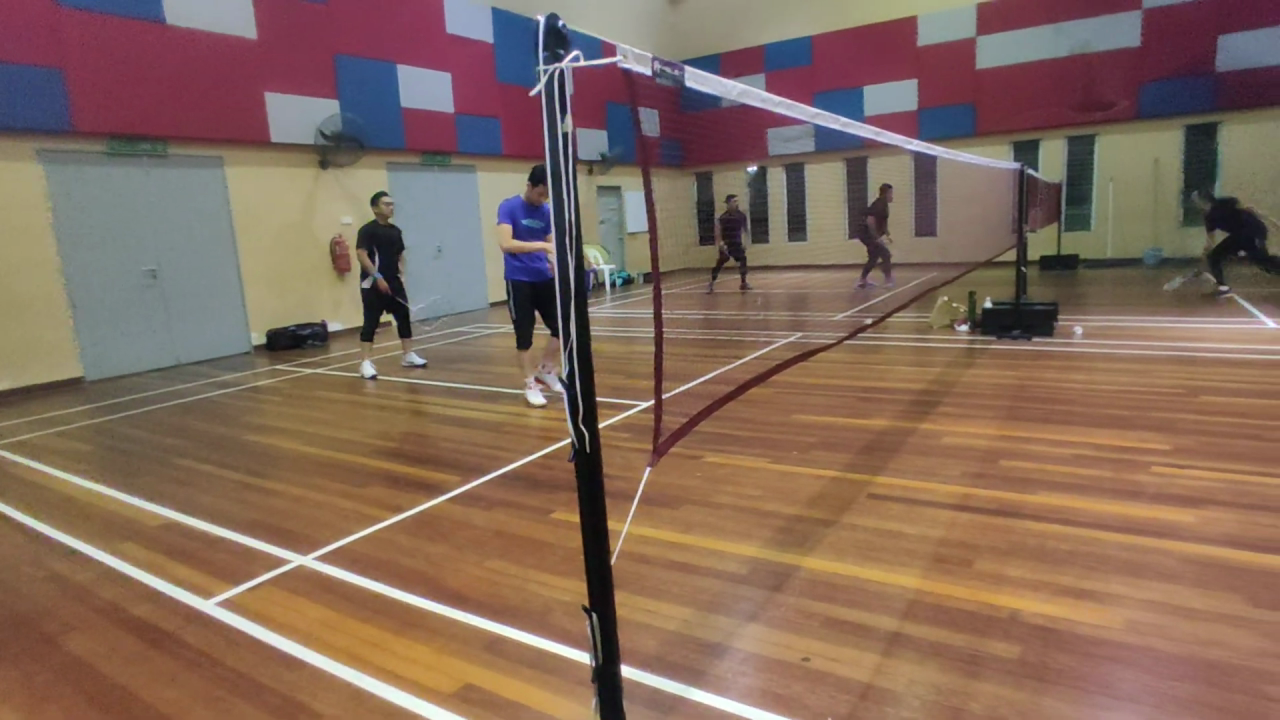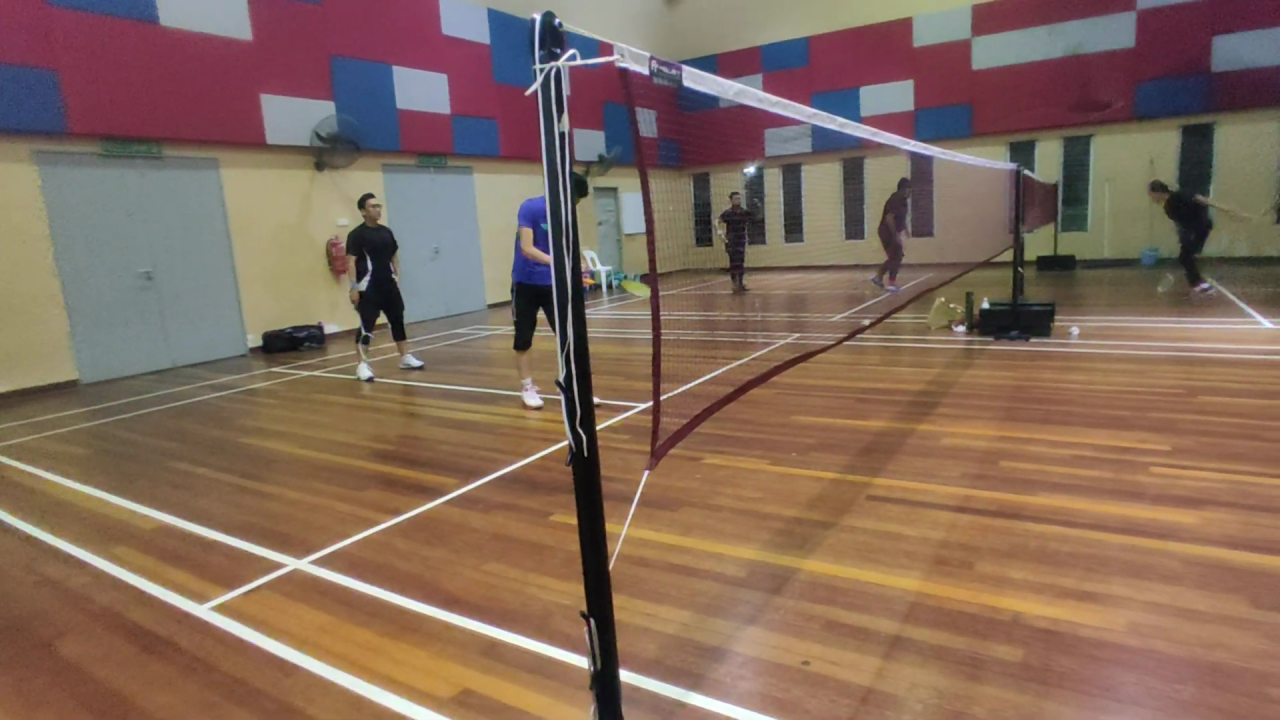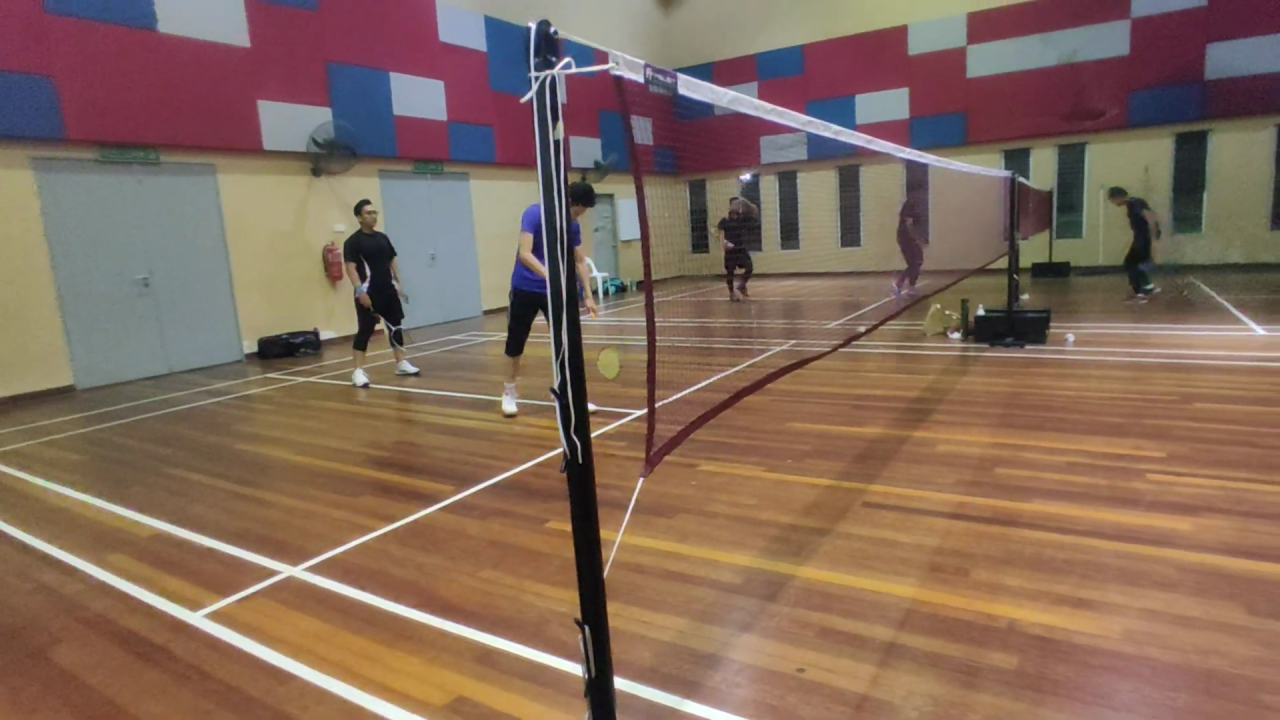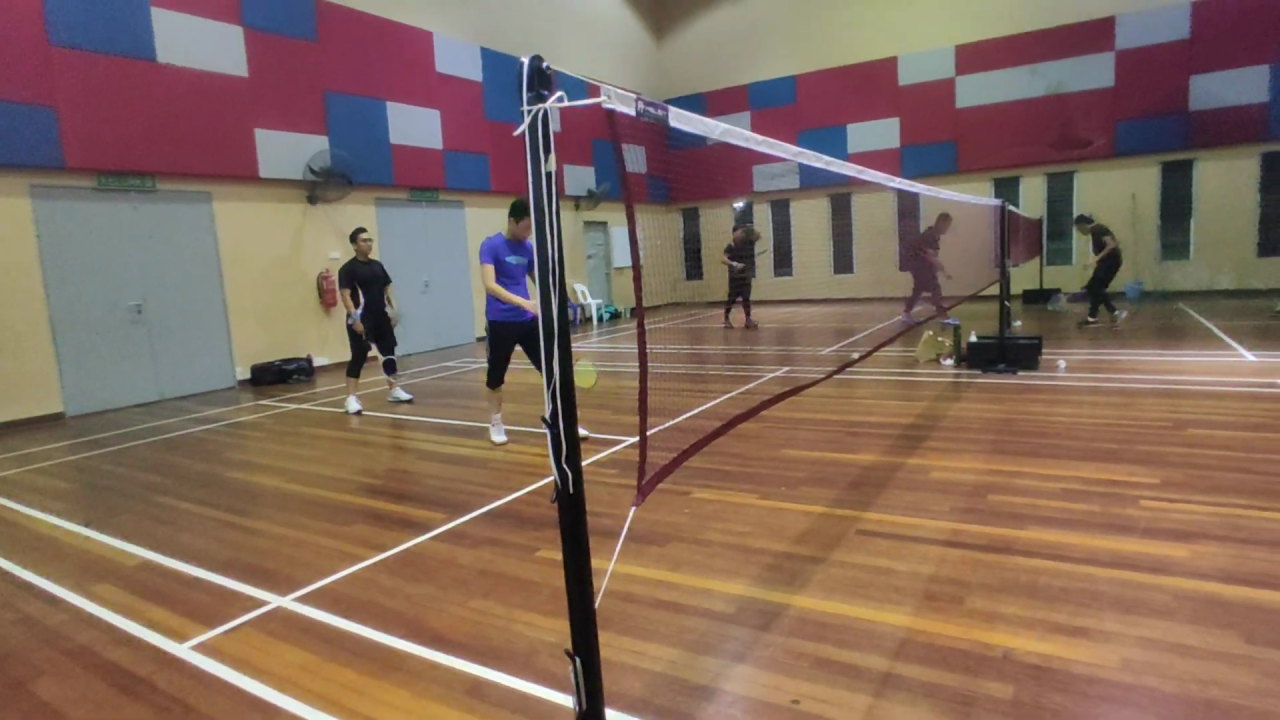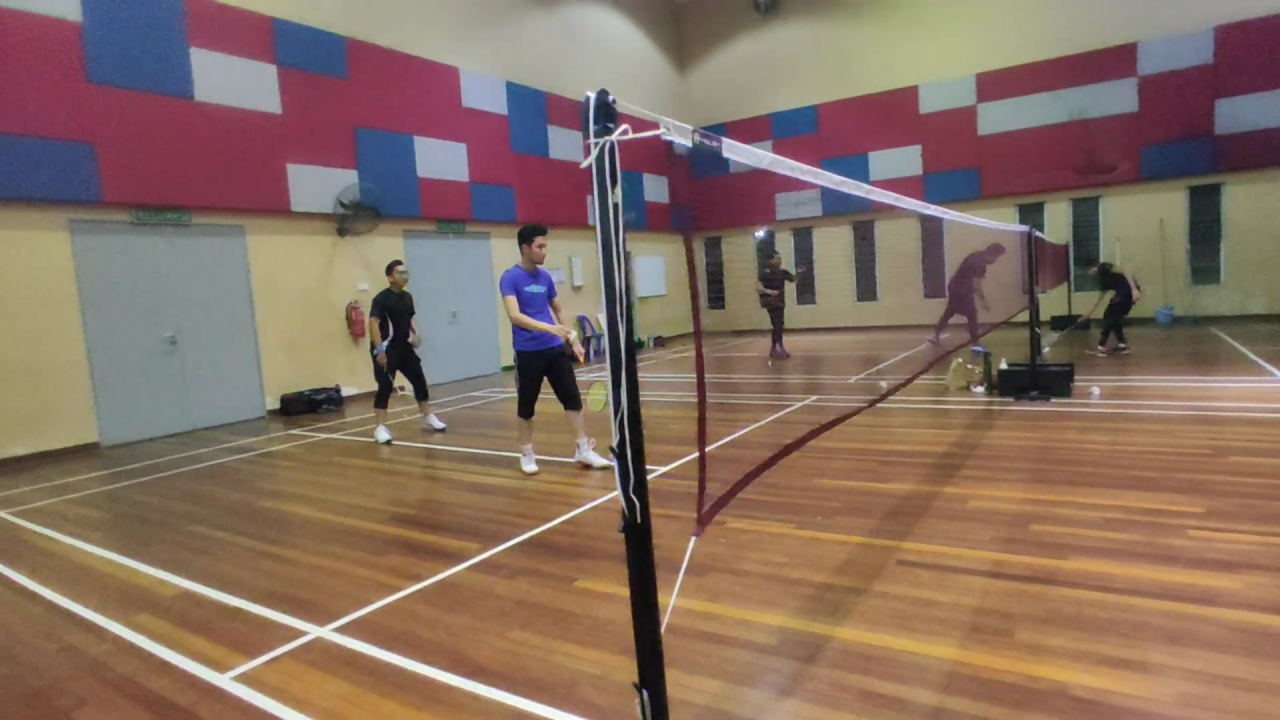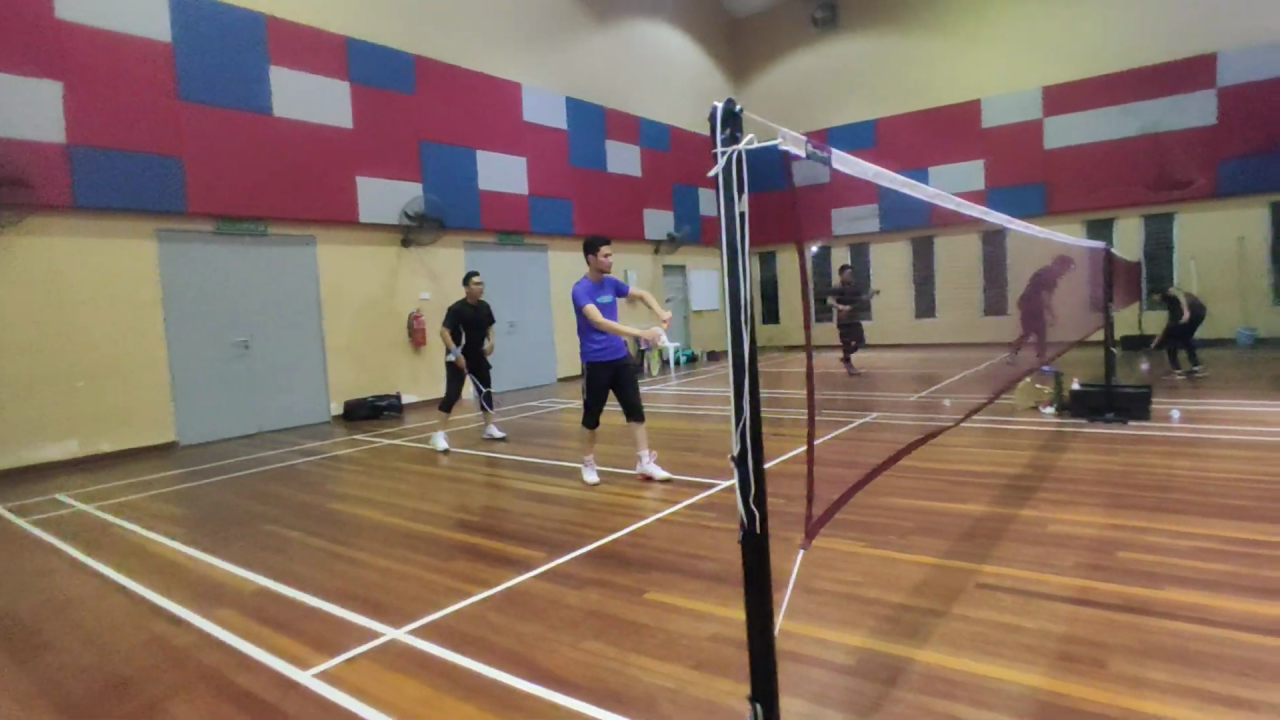
dt=0.4s
person 1, frame 1
left shoulder: (545, 212)
right shoulder: (509, 207)
right elbow: (505, 244)
left wrist: (553, 260)
right wrist: (541, 246)
left hip: (543, 279)
right hip: (519, 281)
left knee: (562, 326)
right knee: (524, 336)
left ankle: (546, 370)
right ankle: (530, 385)
person 1, frame 2
right shoulder: (530, 208)
right elbow: (527, 249)
left wrist: (577, 270)
left hip: (553, 284)
right hip: (526, 283)
right knee: (523, 339)
right ankle: (527, 388)
person 1, frame 3
left shoulder: (573, 226)
right shoulder: (534, 214)
left elbow: (579, 261)
right elbow: (524, 254)
left wrist: (588, 295)
right hip: (525, 289)
right knee: (515, 344)
right ankle: (510, 392)
person 1, frame 4
left shoulder: (528, 248)
right shoulder: (490, 246)
right elbow: (489, 285)
right wrist: (523, 302)
left hip: (528, 319)
right hip: (500, 322)
right knee: (496, 376)
right ankle: (496, 424)
person 1, frame 5
left shoulder: (545, 277)
right shoulder: (510, 278)
right elbow: (514, 316)
left wrist: (573, 340)
right wrist: (550, 328)
left hip: (555, 348)
right hip: (528, 352)
left knee: (573, 398)
right knee: (526, 406)
left ankle: (583, 450)
right ankle: (527, 453)
person 1, frame 6
left shoulder: (611, 283)
right shoulder: (581, 289)
left elbow: (642, 294)
right elbow: (599, 322)
left wrist: (659, 312)
right wrist: (639, 333)
left hip: (620, 358)
right hip: (596, 362)
left knee: (636, 409)
right knee: (592, 416)
left ankle: (645, 462)
right ankle: (588, 464)
person 2, frame 1
left shoulder: (395, 230)
right shoulder: (367, 230)
right elbow: (361, 255)
left wrist: (401, 274)
right wrist: (377, 277)
left hip: (394, 282)
right hip: (373, 285)
left knee: (404, 317)
right knee: (371, 322)
left ankle: (408, 355)
right ankle: (366, 363)
person 2, frame 2
left shoulder: (386, 232)
right shoulder: (357, 235)
left elbow: (394, 255)
right elbow: (350, 261)
left wrist: (397, 275)
right wrist: (353, 287)
left hip: (389, 285)
right hip: (368, 288)
left knee: (398, 320)
right knee: (366, 325)
left ankle: (405, 357)
right ankle: (362, 365)
person 2, frame 3
left shoulder: (383, 238)
right shoulder: (353, 241)
left elbow: (392, 261)
right elbow: (350, 268)
left wrist: (399, 284)
right wrist: (360, 291)
left hip: (389, 291)
right hip: (369, 293)
left knee: (395, 326)
right knee: (365, 330)
left ankle: (401, 363)
right ankle: (358, 371)
person 2, frame 4
left shoulder: (378, 265)
right shoulder: (348, 269)
left elbow: (387, 288)
right elbow: (345, 295)
left wrist: (393, 309)
right wrist: (355, 318)
left hip: (381, 318)
right hip: (361, 321)
left knee: (389, 353)
right knee: (358, 357)
left ankle: (394, 390)
right ankle: (351, 398)
person 2, frame 5
left shoulder: (407, 297)
right shoulder: (381, 298)
right elbow: (373, 324)
left wrist: (415, 334)
right wrist: (380, 350)
left hip: (404, 347)
right hip: (386, 350)
left knee: (419, 380)
right knee: (385, 387)
left ankle: (428, 418)
right ankle: (380, 428)
person 2, frame 6
left shoulder: (484, 307)
right shoulder: (457, 308)
left elbow: (489, 326)
right elbow: (444, 332)
left wrist: (491, 342)
right wrist: (456, 353)
left hip: (478, 356)
right hip: (458, 358)
left knee: (486, 390)
right knee: (452, 393)
left ankle: (489, 428)
right ankle: (439, 434)
